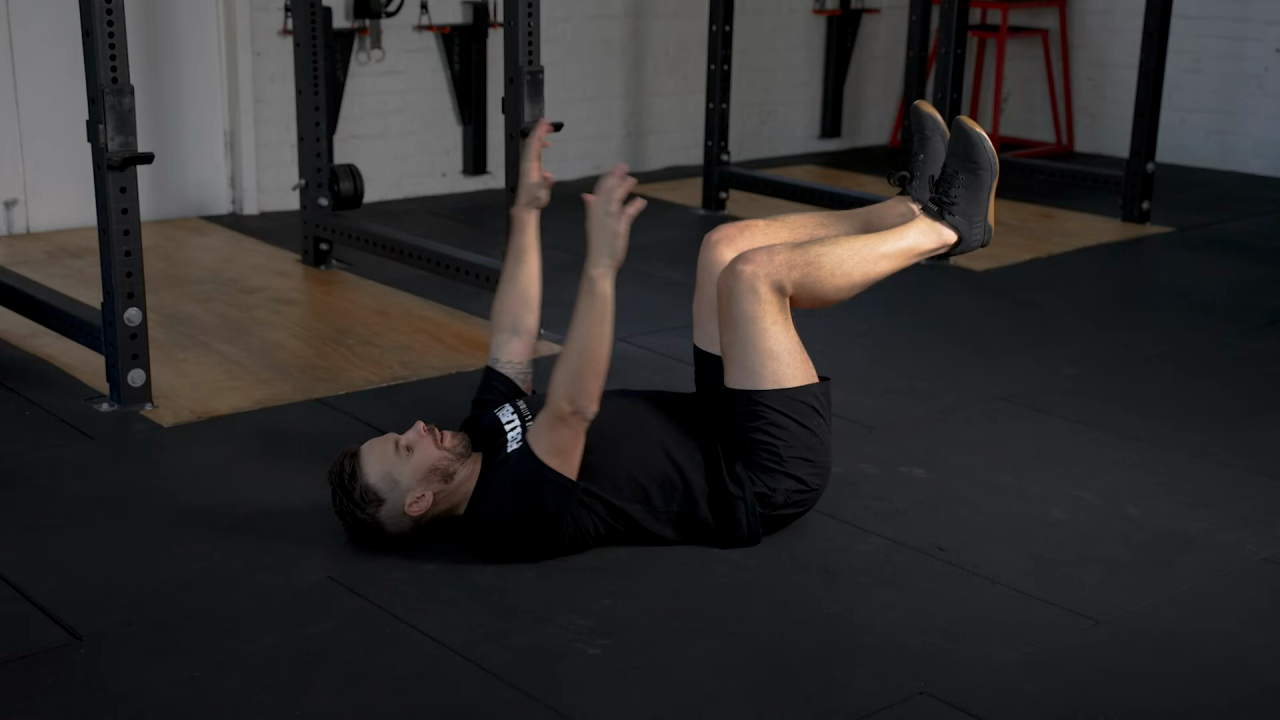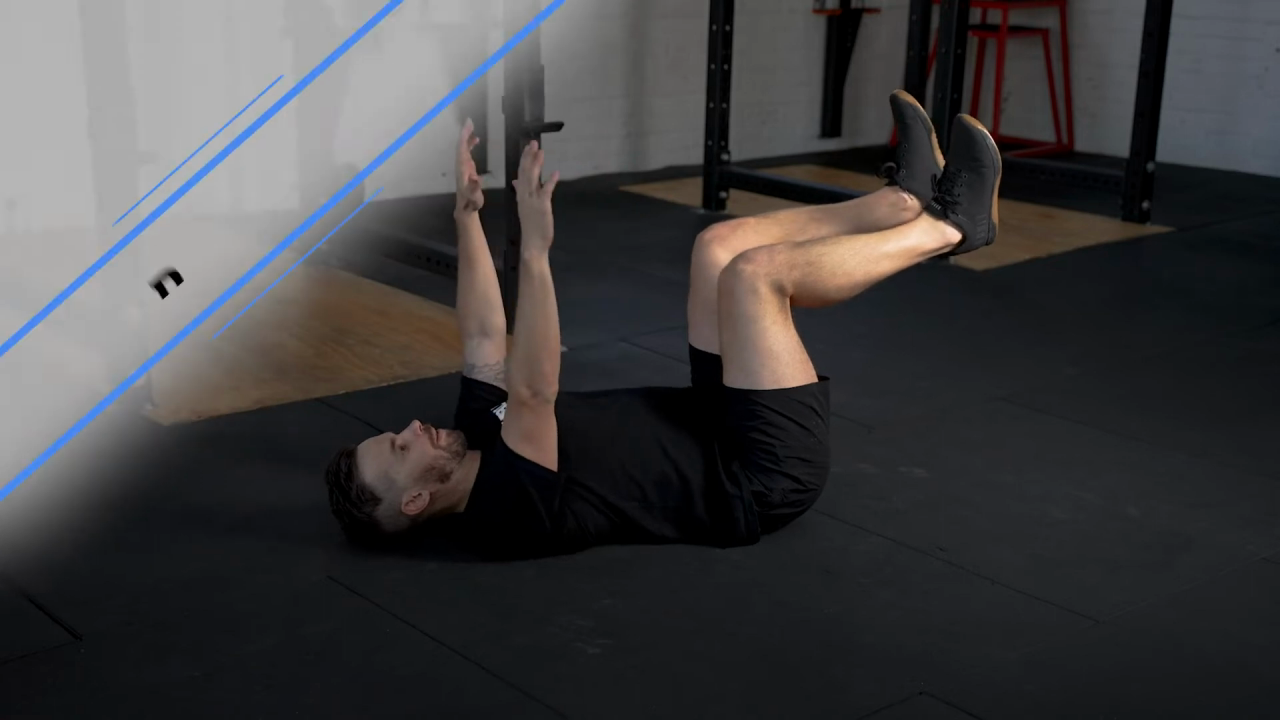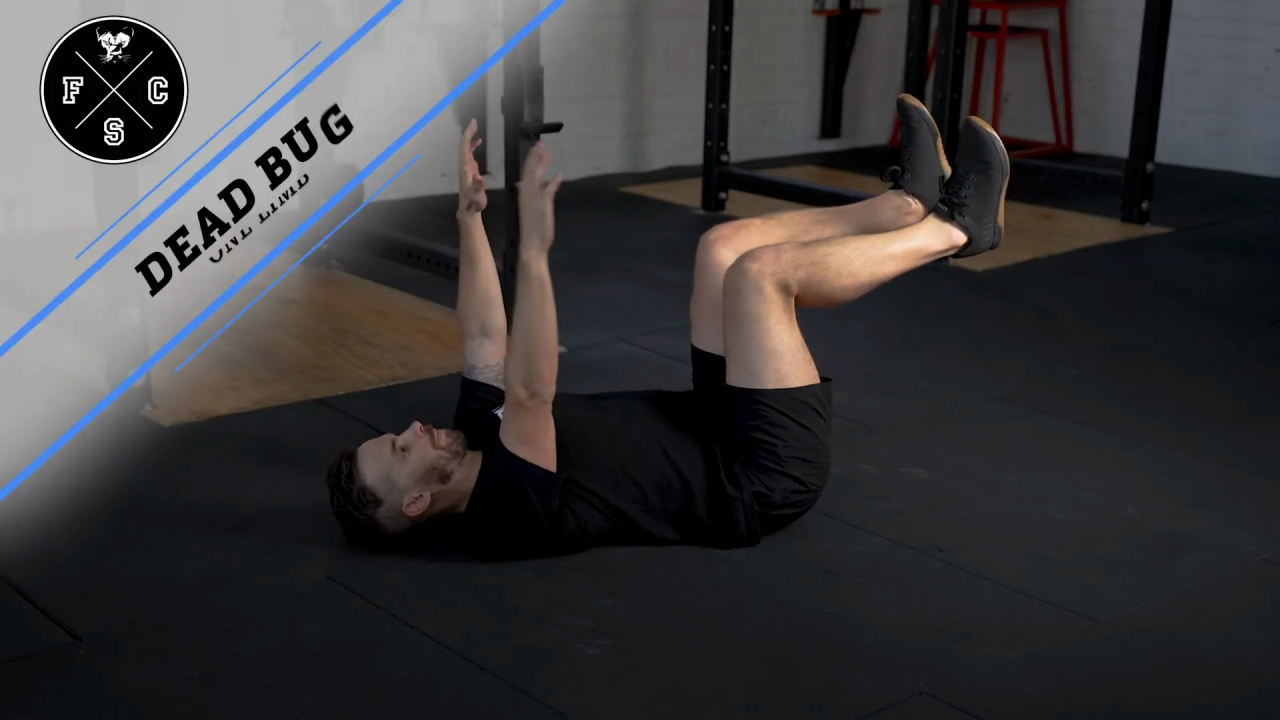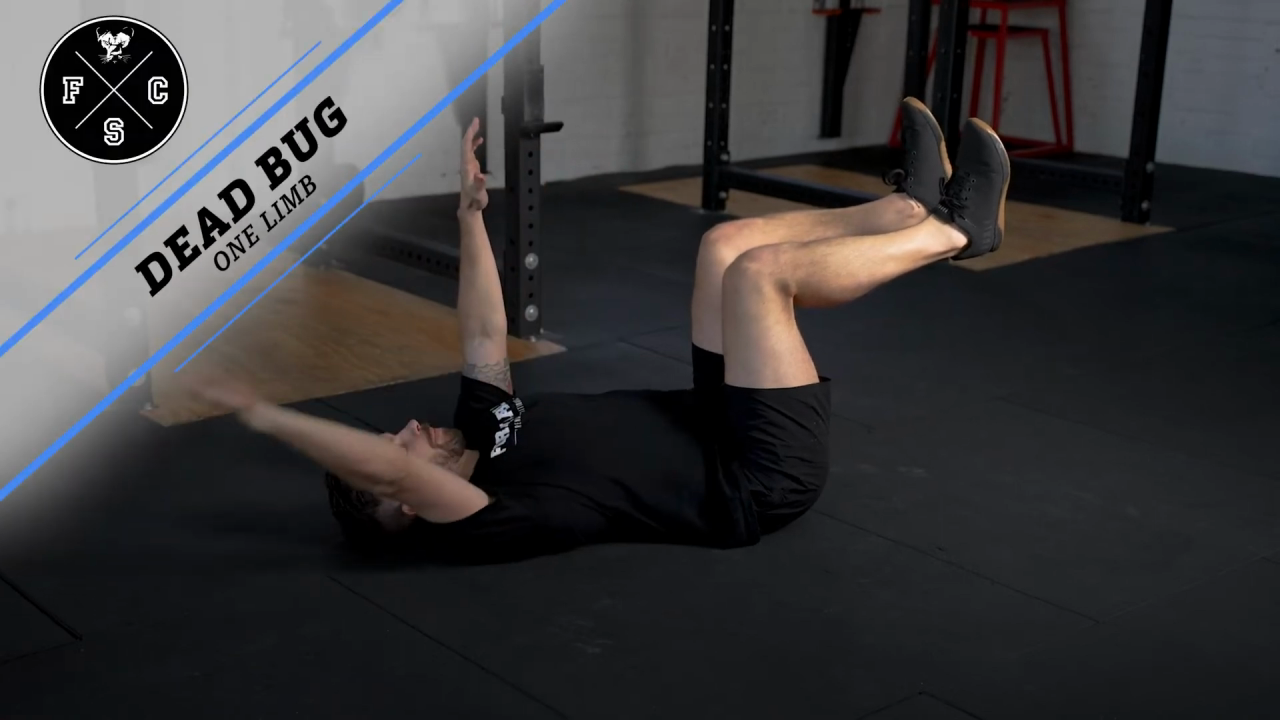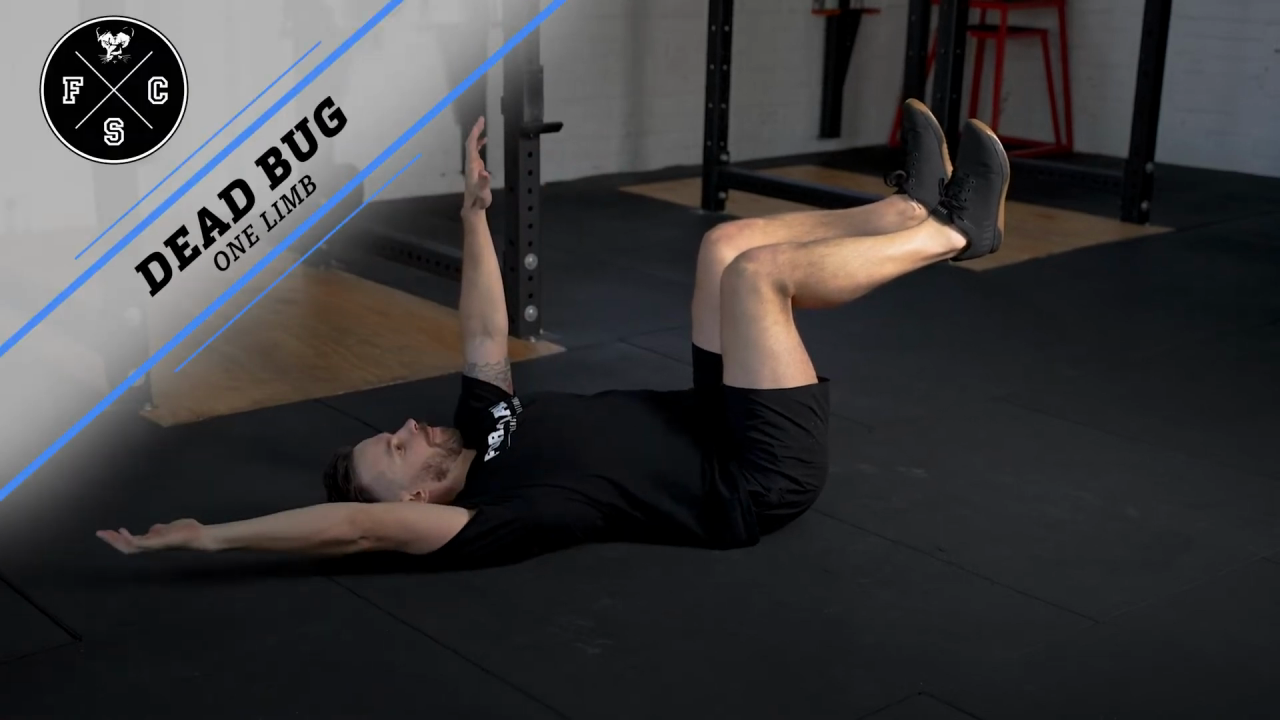
dt=0.7s
person 1, frame 1
left shoulder: (487, 435)
right shoulder: (509, 514)
left elbow: (512, 336)
right elbow: (572, 408)
left wrist: (526, 213)
right wrist: (601, 267)
left hip: (719, 431)
right hip: (763, 476)
left knee: (728, 245)
right knee: (754, 271)
left ankle: (914, 207)
right ankle: (945, 228)
person 1, frame 2
left shoulder: (478, 439)
right shoulder: (505, 515)
left elbow: (484, 339)
right elbow: (532, 393)
left wrist: (467, 217)
right wrist: (534, 251)
left hip: (718, 431)
right hip: (763, 474)
left knee: (721, 246)
right knee: (756, 272)
left ankle: (908, 198)
right ankle: (948, 225)
person 1, frame 3
left shoulder: (479, 437)
right shoulder: (502, 516)
left elbow: (484, 339)
right elbow: (532, 393)
left wrist: (469, 217)
right wrist: (532, 253)
left hip: (717, 432)
right hip: (760, 477)
left knee: (726, 246)
right knee: (762, 271)
left ankle: (914, 203)
right ankle: (956, 227)
person 1, frame 4
left shoulder: (479, 430)
right shoulder: (496, 523)
left elbow: (485, 335)
right elbow: (394, 472)
left wrist: (470, 214)
right wrist: (268, 413)
left hip: (711, 428)
right hip: (760, 478)
left knee: (728, 242)
right knee: (761, 269)
left ankle: (914, 206)
right ankle: (955, 230)
person 1, frame 5
left shoulder: (482, 430)
right shoulder: (496, 515)
left elbow: (485, 336)
right elbow: (358, 527)
left wrist: (473, 210)
right wrist: (210, 535)
left hip: (713, 428)
right hip: (760, 479)
left knee: (727, 244)
right knee: (757, 271)
left ankle: (916, 208)
right ankle: (956, 233)
